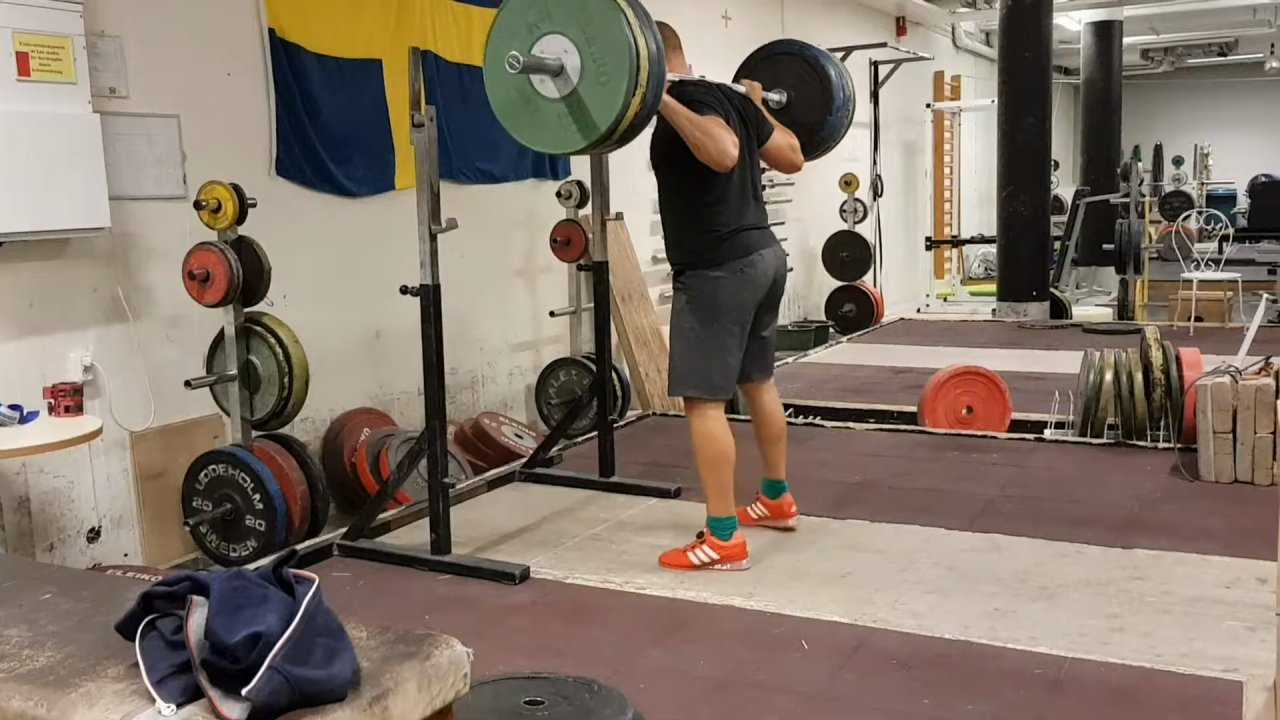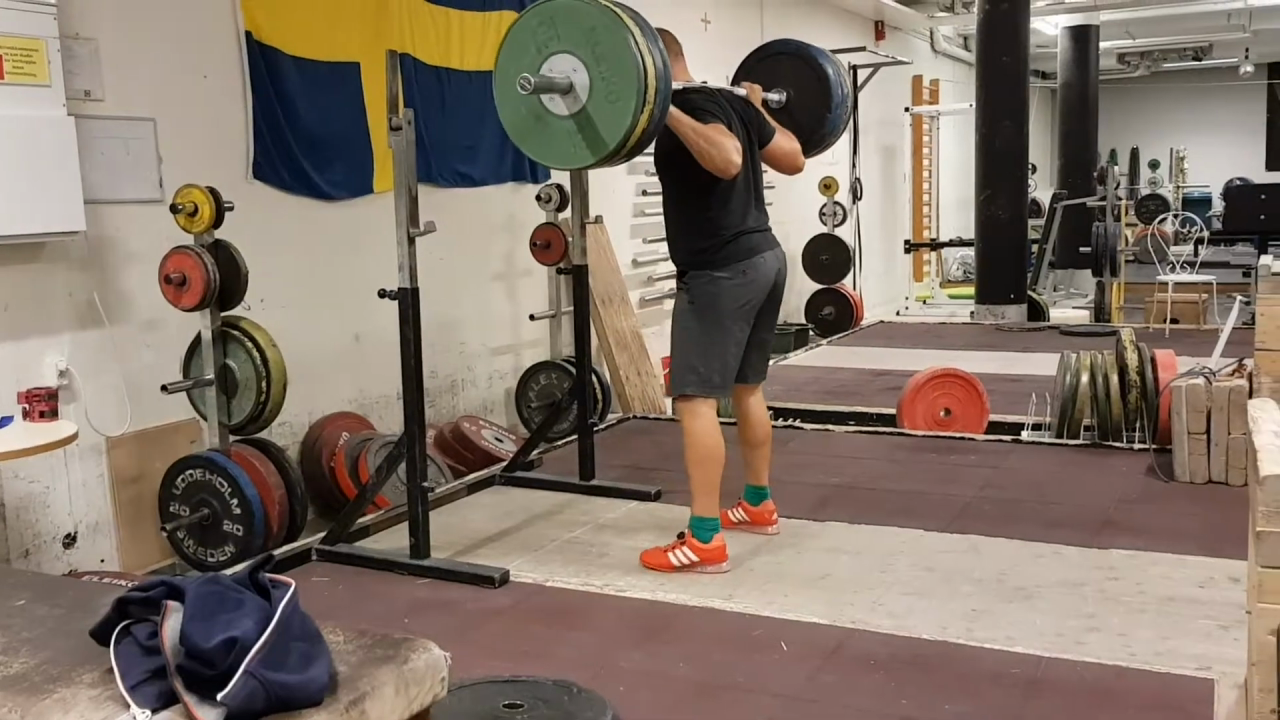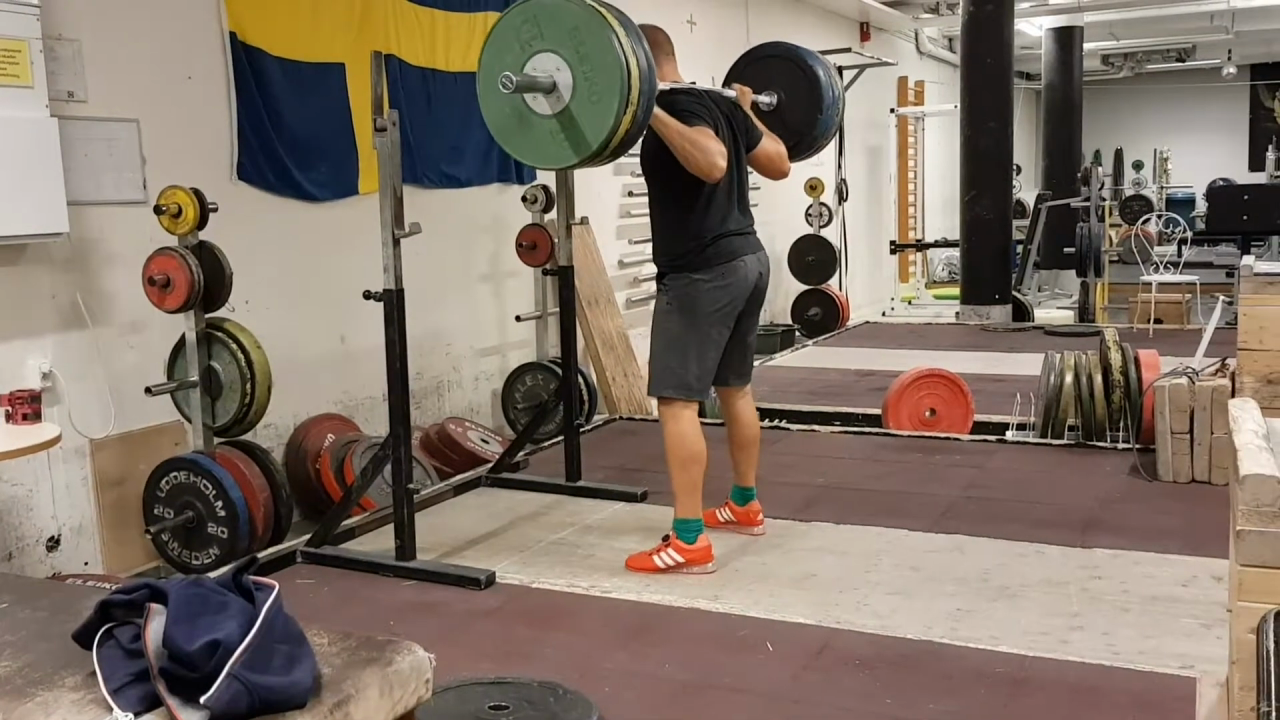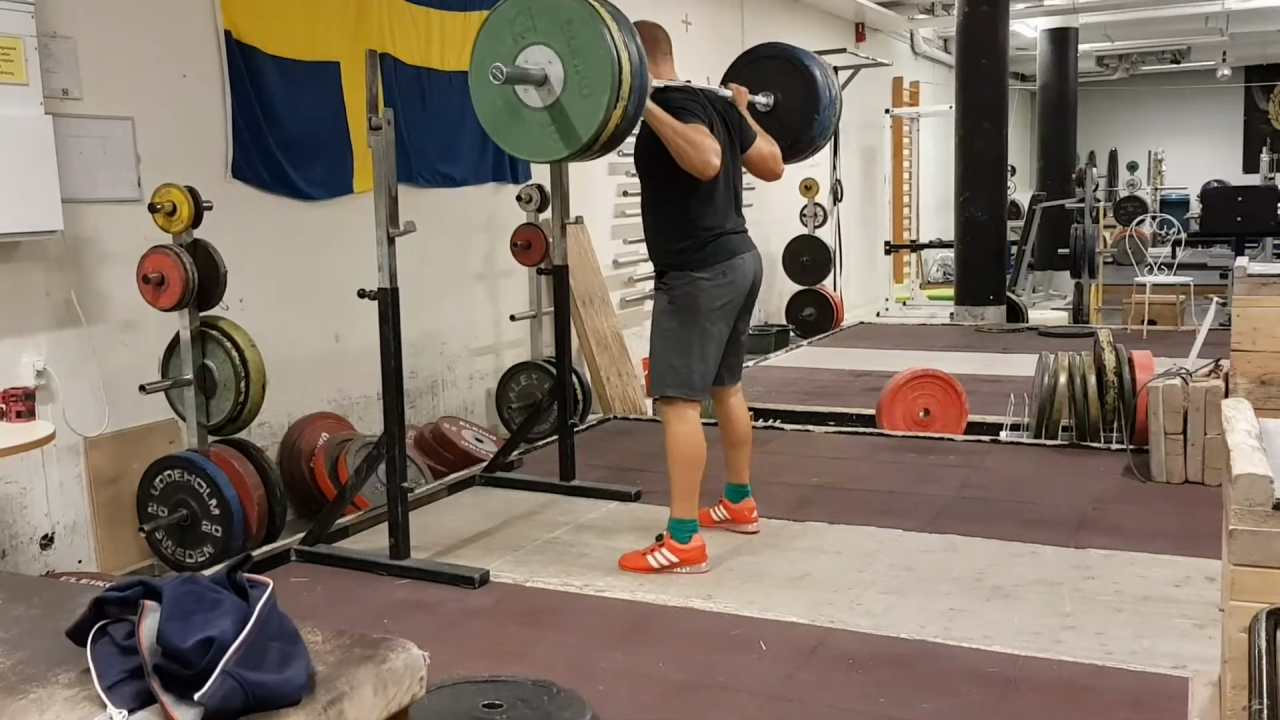
dt=0.7s
person 1, frame 1
left shoulder: (688, 99)
right shoulder: (730, 98)
left elbow: (723, 153)
right elbow: (792, 157)
left wrist: (660, 98)
right wrist: (758, 107)
left hip: (719, 268)
right hip: (761, 254)
left knee: (703, 399)
right knee: (757, 382)
left ankle: (723, 539)
right ankle: (777, 498)
person 1, frame 2
left shoulder: (691, 107)
right shoulder: (733, 103)
left elbow: (728, 160)
right elbow: (793, 159)
left wrist: (664, 109)
right wrist: (760, 109)
left hip: (721, 270)
right hip: (764, 257)
left knee: (695, 399)
right knee: (746, 387)
left ankle: (703, 541)
right ankle: (758, 504)
person 1, frame 3
left shoulder: (678, 108)
right shoulder: (720, 105)
left elbow: (712, 164)
right elbow: (779, 164)
left wrist: (650, 110)
right wrist: (747, 111)
left hip: (703, 272)
right hip: (746, 259)
left knee: (677, 402)
right knee: (734, 389)
left ankle: (689, 542)
right ankle: (745, 505)
person 1, frame 4
left shoulder: (672, 106)
right shoulder: (714, 104)
left elbow: (707, 161)
right elbow: (772, 165)
left wrist: (644, 105)
right wrist: (743, 112)
left hip: (698, 273)
right hip: (738, 259)
left knee: (678, 401)
right knee: (724, 387)
left ankle: (683, 542)
right ankle: (739, 502)
